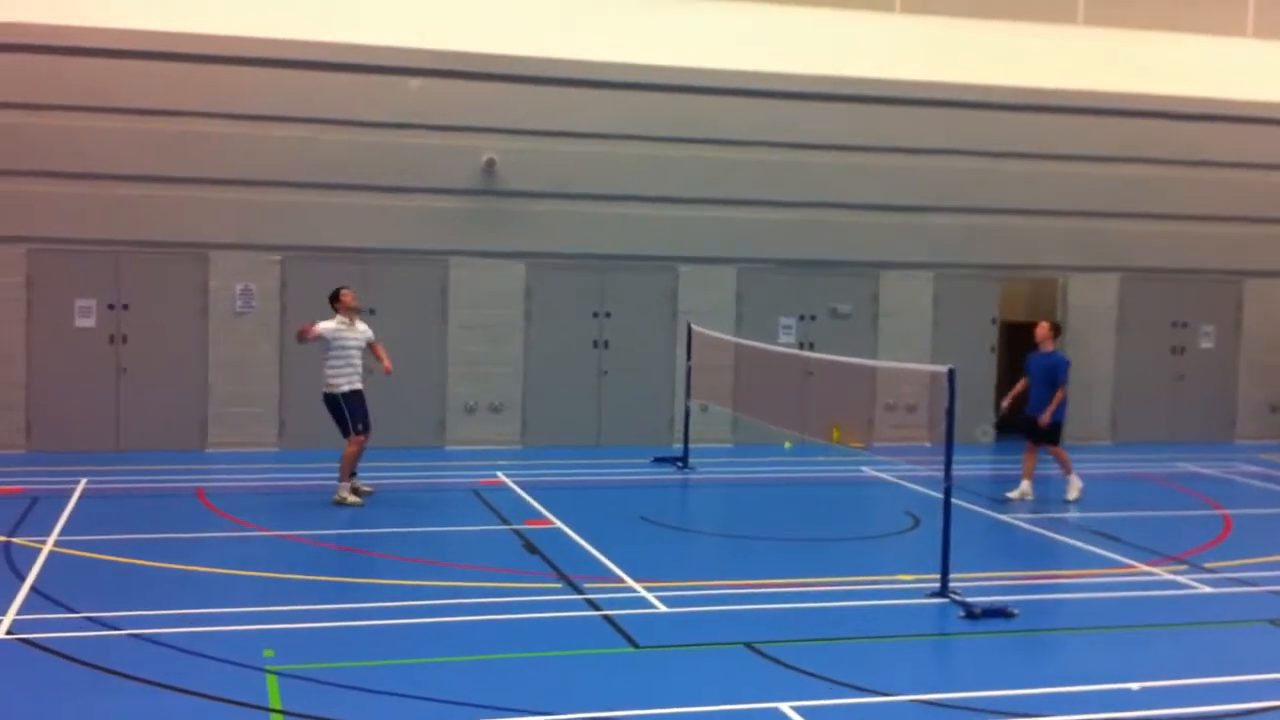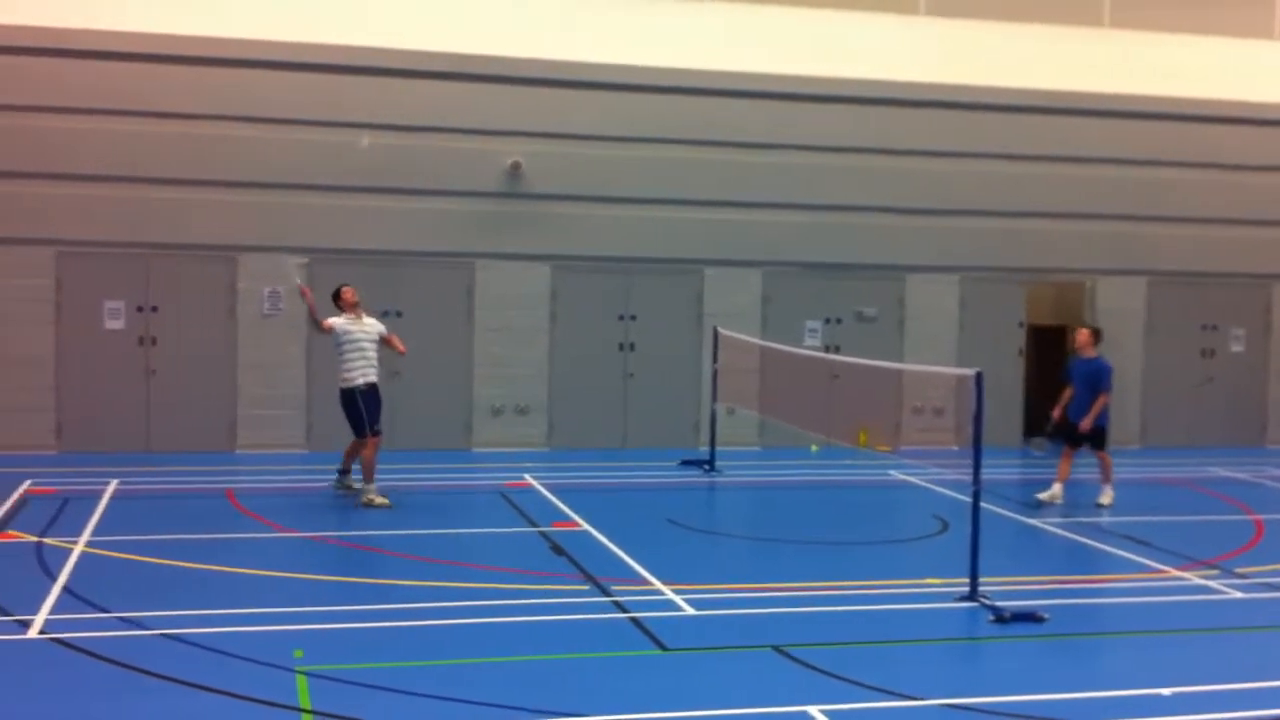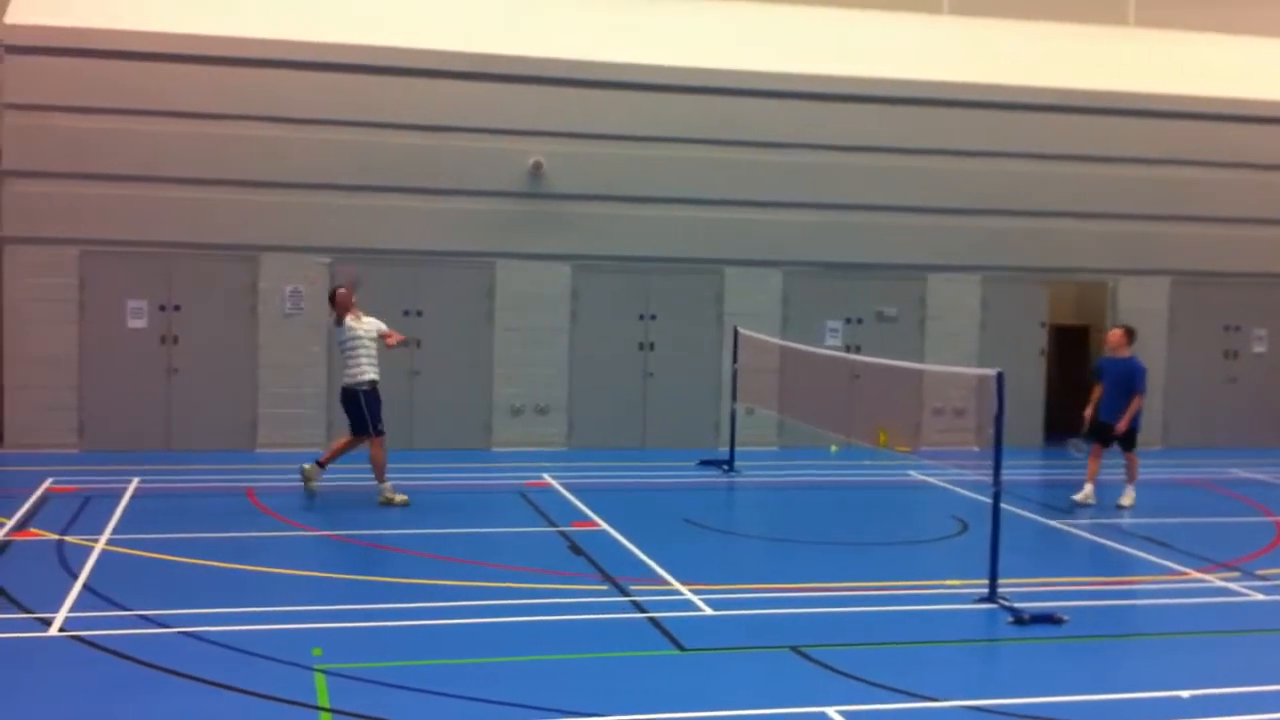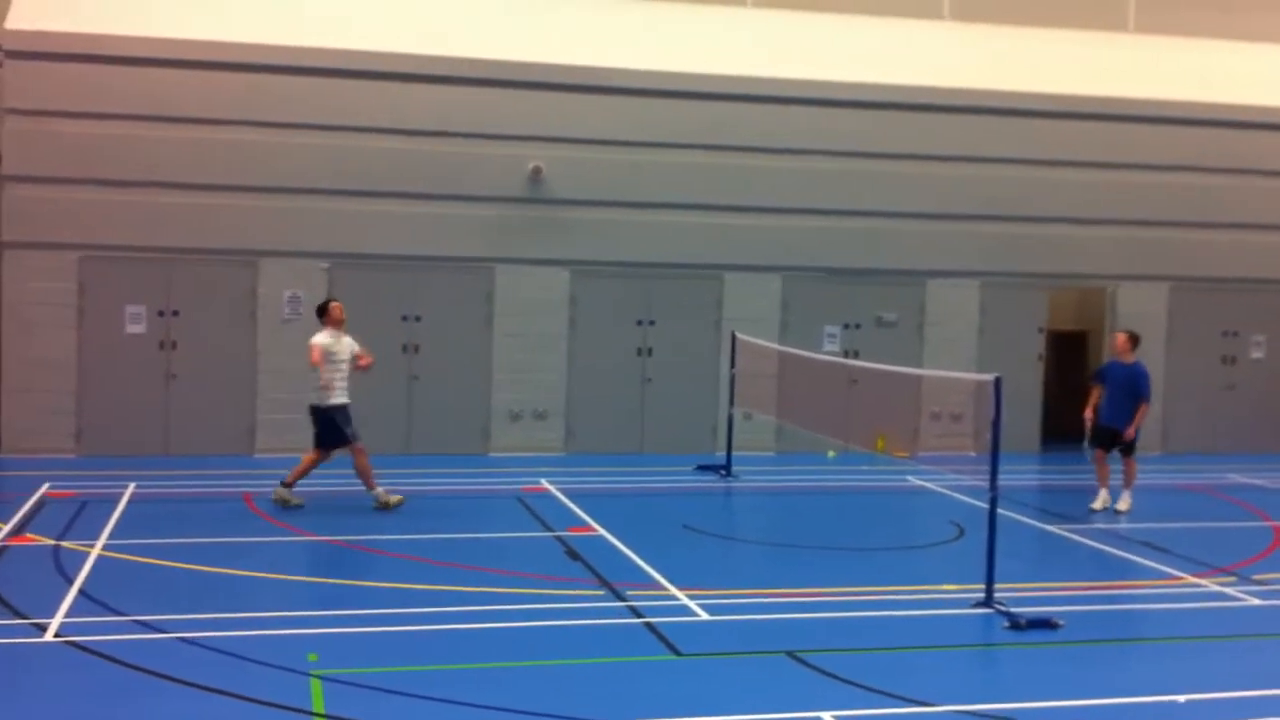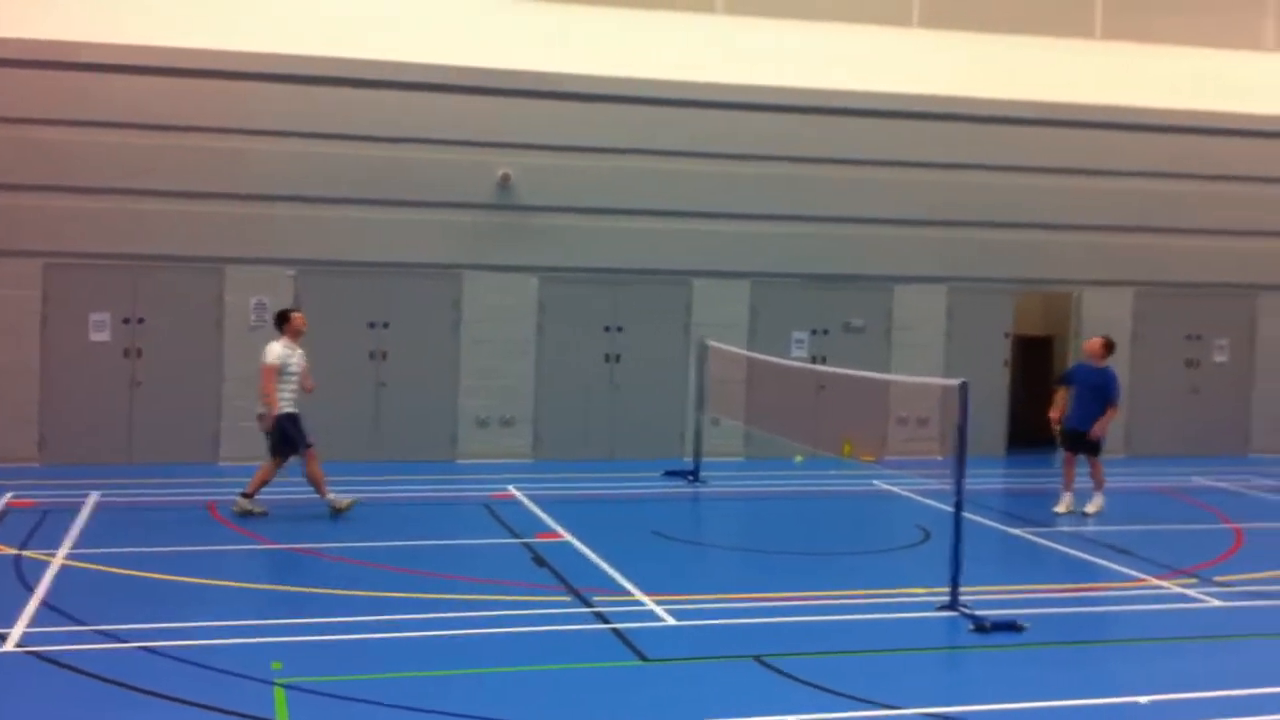
dt=0.2s
person 1, frame 1
left shoulder: (363, 328)
right shoulder: (330, 327)
left elbow: (375, 346)
right elbow: (303, 337)
left wrist: (385, 360)
right wrist: (303, 333)
left hip: (355, 391)
right hip: (338, 393)
left knee: (362, 437)
right knee: (357, 439)
left ankle: (352, 481)
right ankle: (343, 491)
person 1, frame 2
left shoulder: (373, 323)
right shoulder: (340, 324)
left elbow: (390, 339)
right elbow: (320, 326)
left wrist: (399, 346)
right wrist: (308, 298)
left hip: (368, 388)
right hip: (355, 390)
left knee: (363, 438)
right knee: (372, 439)
left ankle: (344, 475)
right ankle: (370, 493)
person 1, frame 3
left shoulder: (371, 322)
right shoulder: (344, 320)
left elbow: (395, 337)
right elbow: (342, 309)
left wrist: (397, 340)
right wrist: (342, 295)
left hip: (367, 387)
right hip: (357, 389)
left knee: (357, 437)
right knee: (377, 440)
left ankle: (315, 468)
right ankle: (386, 492)
person 1, frame 4
left shoulder: (347, 341)
right shoulder: (321, 339)
left elbow: (366, 360)
right elbow: (316, 358)
left wrist: (363, 362)
right wrist: (324, 375)
left hip: (336, 405)
right hip: (328, 406)
left knee: (321, 452)
right knee: (357, 449)
left ankle: (284, 489)
right ankle: (379, 495)
person 1, frame 5
left shoulder: (298, 351)
right shoulder: (276, 351)
left elbow: (304, 378)
right elbow: (267, 382)
left wrist: (308, 385)
right wrist: (269, 413)
left hip: (286, 413)
right hip: (279, 415)
left knee: (278, 460)
right knee: (309, 454)
left ankle: (245, 499)
right ankle: (331, 500)
person 2, frame 1
left shoulder: (1059, 360)
right shoulder: (1033, 357)
left elbow: (1062, 390)
right elbow: (1025, 380)
left wrist: (1048, 412)
right wrist: (1009, 397)
left hip: (1051, 414)
right hip: (1032, 412)
left knee: (1052, 449)
right knee: (1030, 448)
left ankle: (1073, 481)
right ankle: (1025, 487)
person 2, frame 2
left shoulder: (1102, 366)
right shoulder: (1075, 363)
left elbow: (1104, 396)
left wrist: (1090, 418)
right wrist: (1059, 407)
left hip: (1094, 420)
right hip: (1074, 418)
left knee: (1101, 454)
right knee: (1067, 452)
left ankle: (1108, 489)
right ankle: (1056, 491)
person 2, frame 3
left shoulder: (1136, 367)
right shoulder: (1106, 362)
left elbow: (1139, 397)
left wrist: (1126, 420)
right wrist: (1090, 407)
left hip: (1126, 420)
right hip: (1104, 417)
left knee: (1128, 455)
right knee: (1095, 450)
left ankle: (1129, 491)
right ankle: (1088, 490)
person 2, frame 4
left shoulder: (1140, 373)
right shoulder: (1109, 366)
left elbow: (1145, 403)
right elbow: (1098, 387)
left wrist: (1134, 426)
right wrist: (1090, 408)
left hip: (1127, 426)
right hip: (1105, 422)
left knee: (1127, 459)
right knee: (1099, 456)
left ankle: (1126, 496)
right ankle: (1103, 495)
person 2, frame 5
left shoulder: (1109, 377)
right shoulder: (1079, 369)
left elbow: (1113, 407)
right elbow: (1064, 387)
left wrist: (1101, 426)
right wrist: (1056, 408)
left hip: (1092, 428)
right hip: (1073, 424)
left knee: (1093, 461)
right knee: (1068, 458)
left ankle: (1098, 497)
right ankle: (1067, 498)
